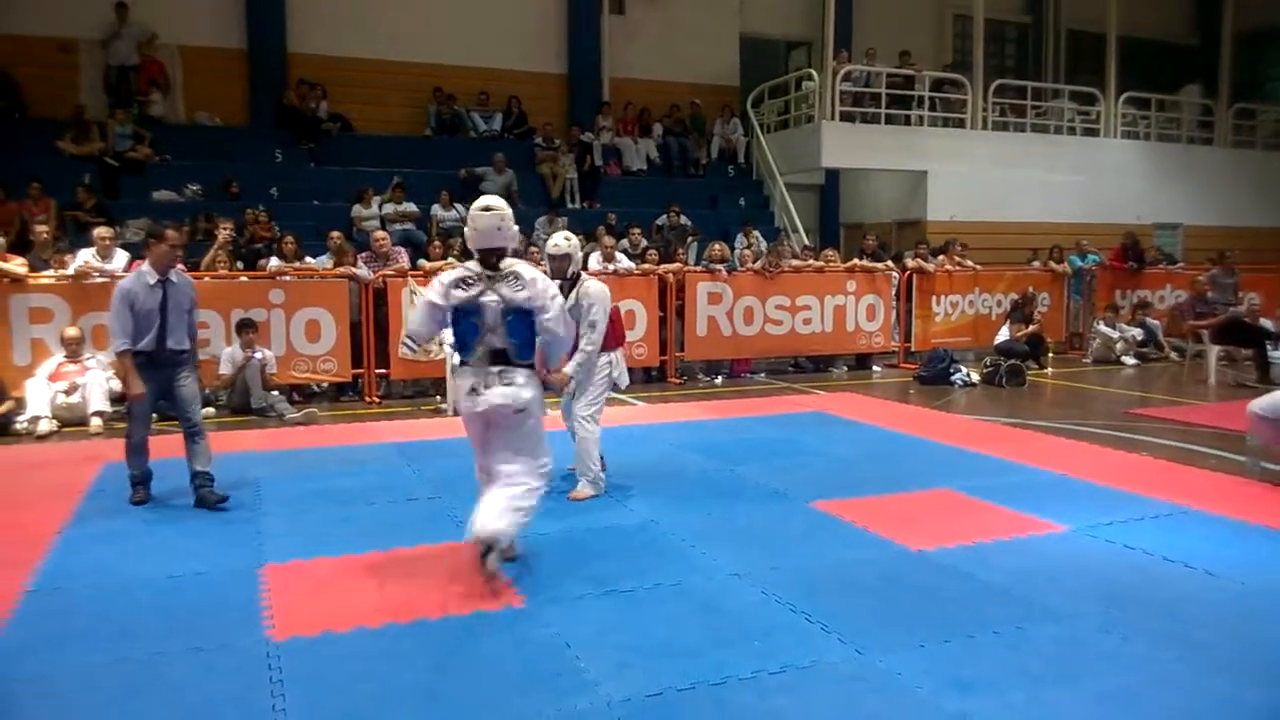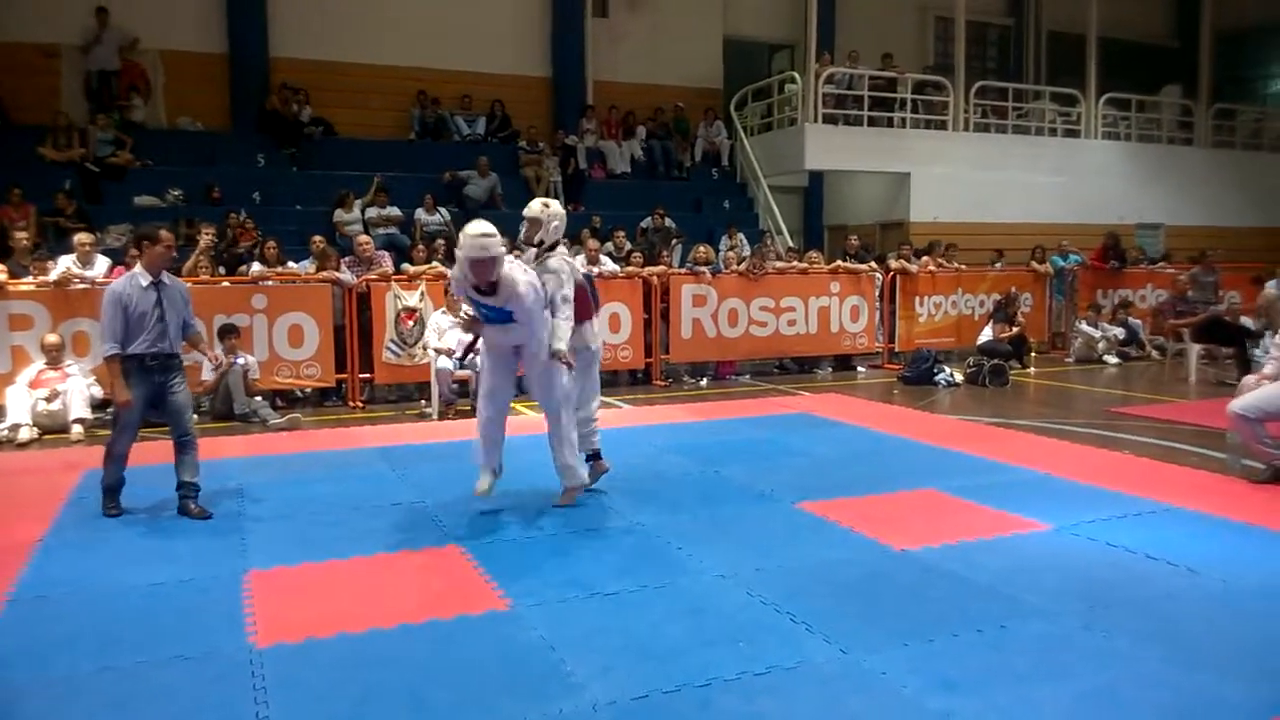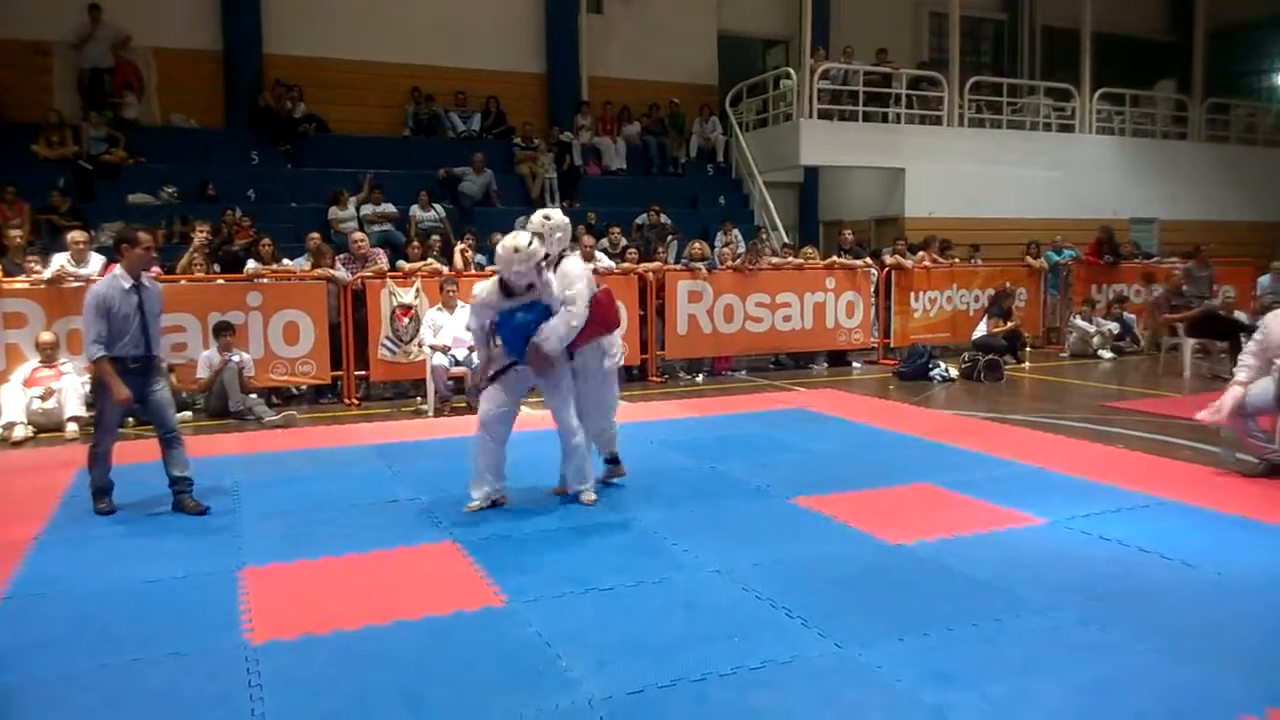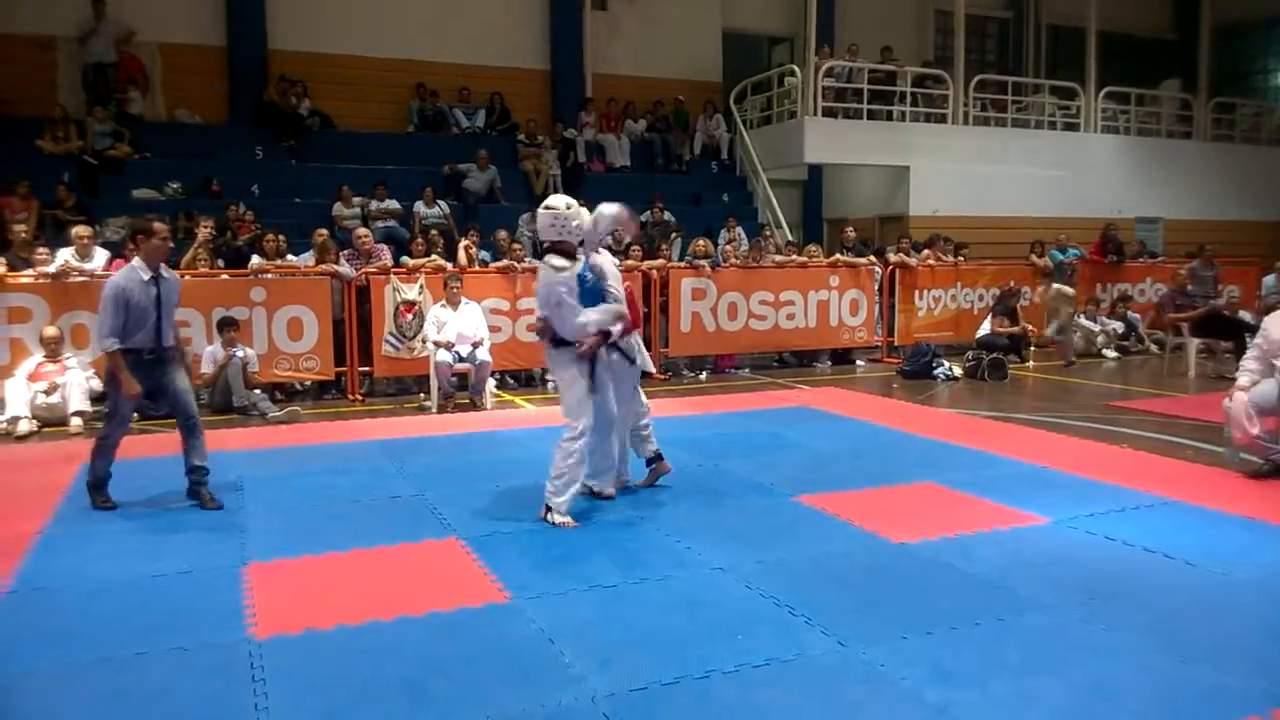
dt=0.4s
person 1, frame 1
left shoulder: (451, 280)
right shoulder: (532, 279)
left elbow: (418, 331)
right elbow: (559, 335)
right wrist: (549, 363)
left hip: (471, 386)
right hip: (516, 385)
left knee: (492, 466)
right knee: (526, 470)
left ankle: (497, 537)
right ankle: (493, 531)
person 1, frame 2
left shoulder: (520, 284)
right shoulder: (464, 273)
left elbow: (533, 331)
left wrist: (486, 330)
right wrist: (481, 327)
left hip: (531, 342)
right hip: (495, 338)
left knee: (555, 405)
right knee: (490, 410)
left ankle: (573, 478)
right ankle: (490, 468)
person 1, frame 3
left shoulder: (547, 282)
right shoulder: (486, 295)
right elbow: (479, 329)
right wrist: (484, 360)
left hip: (549, 362)
right hip: (512, 365)
left knee: (567, 423)
right knee: (489, 423)
left ankle: (582, 485)
right ankle: (488, 492)
person 1, frame 4
left shoulder: (582, 260)
right shoulder: (555, 272)
left elbow: (601, 300)
right elbow: (571, 326)
left wrist: (601, 334)
right wrist: (611, 313)
left hip: (592, 351)
right hip: (570, 357)
left knee: (606, 416)
right knee: (579, 427)
left ankle: (598, 478)
right ankle: (556, 504)
person 2, frame 1
left shoulder: (186, 284)
right shoulder: (128, 287)
right elbow: (121, 341)
left wrist: (194, 366)
right wrist: (133, 380)
left hip: (180, 363)
right hip: (144, 364)
left knee: (194, 426)
right knee: (138, 431)
left ankle: (203, 488)
right ankle: (140, 484)
person 2, frame 2
left shoulder: (177, 288)
right shoulder: (119, 290)
left elbow: (188, 328)
right elbow: (110, 345)
left wrist: (207, 350)
right wrist: (119, 386)
left hip: (171, 368)
right hip: (135, 369)
left knee: (185, 435)
right knee: (121, 439)
left ankle: (188, 497)
right ankle: (111, 494)
person 2, frame 3
left shoulder: (153, 289)
right shoulder: (101, 292)
right elbow: (94, 348)
left wrist: (159, 368)
right wrist: (116, 385)
left hip: (150, 369)
right hip: (115, 371)
left knee: (170, 431)
right knee: (104, 438)
left ankle: (182, 493)
right ankle: (101, 494)
person 2, frame 4
left shoulder: (172, 280)
right shoulder: (119, 284)
right elbow: (108, 339)
left wrist: (183, 360)
right wrist: (127, 379)
left hip: (166, 359)
right hip: (130, 362)
left knee: (190, 419)
right knee: (114, 429)
left ankle: (198, 484)
right ankle: (97, 486)
person 3, frame 1
left shoulder: (593, 291)
right shoulder: (556, 290)
left elbow: (591, 341)
left wrist: (568, 373)
left hip: (601, 360)
right hip: (582, 360)
left knee: (584, 416)
right knee: (570, 412)
left ankle: (591, 481)
right ankle: (593, 460)
person 3, frame 2
left shoulder: (554, 265)
right shoulder: (540, 253)
left elbow: (563, 312)
left wrist: (559, 349)
left hip: (575, 340)
right hip: (580, 338)
right knee: (582, 404)
left ankle: (582, 468)
right ankle: (593, 458)
person 3, frame 3
left shoulder: (570, 270)
right shoulder: (552, 267)
left elbow: (573, 314)
left wrist: (544, 347)
left hip: (594, 349)
right hip: (585, 349)
left knee: (594, 413)
right knee: (598, 412)
right ankle: (612, 460)
person 3, frame 4
left shoulder: (599, 266)
right shoulder: (590, 259)
left hip: (617, 349)
right hip: (616, 347)
left knee: (615, 415)
right knee: (632, 410)
left ankle: (617, 476)
right ankle: (656, 460)
